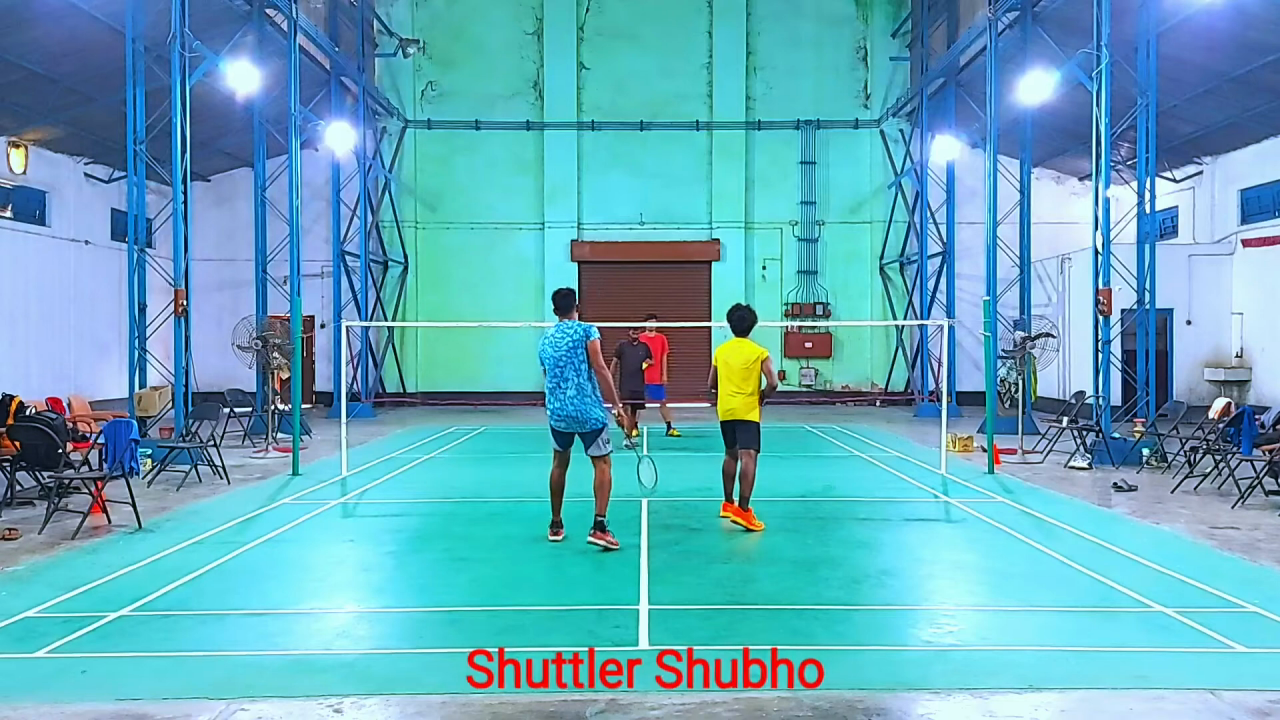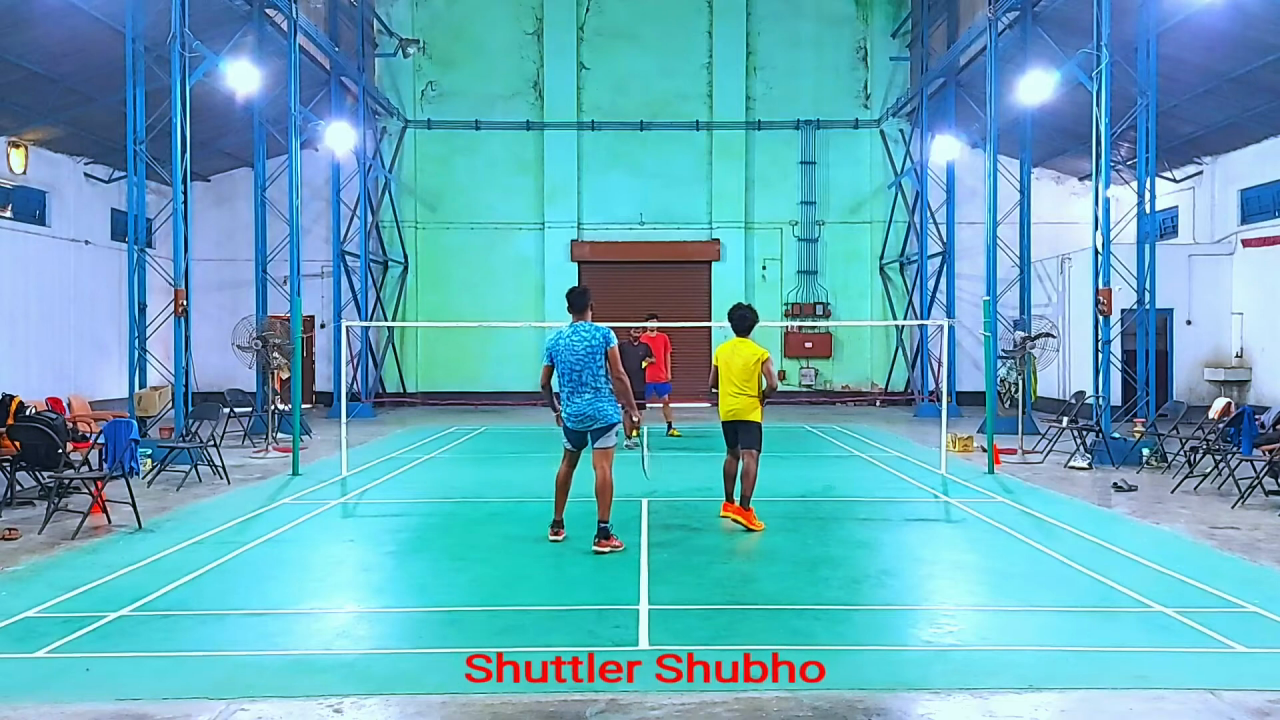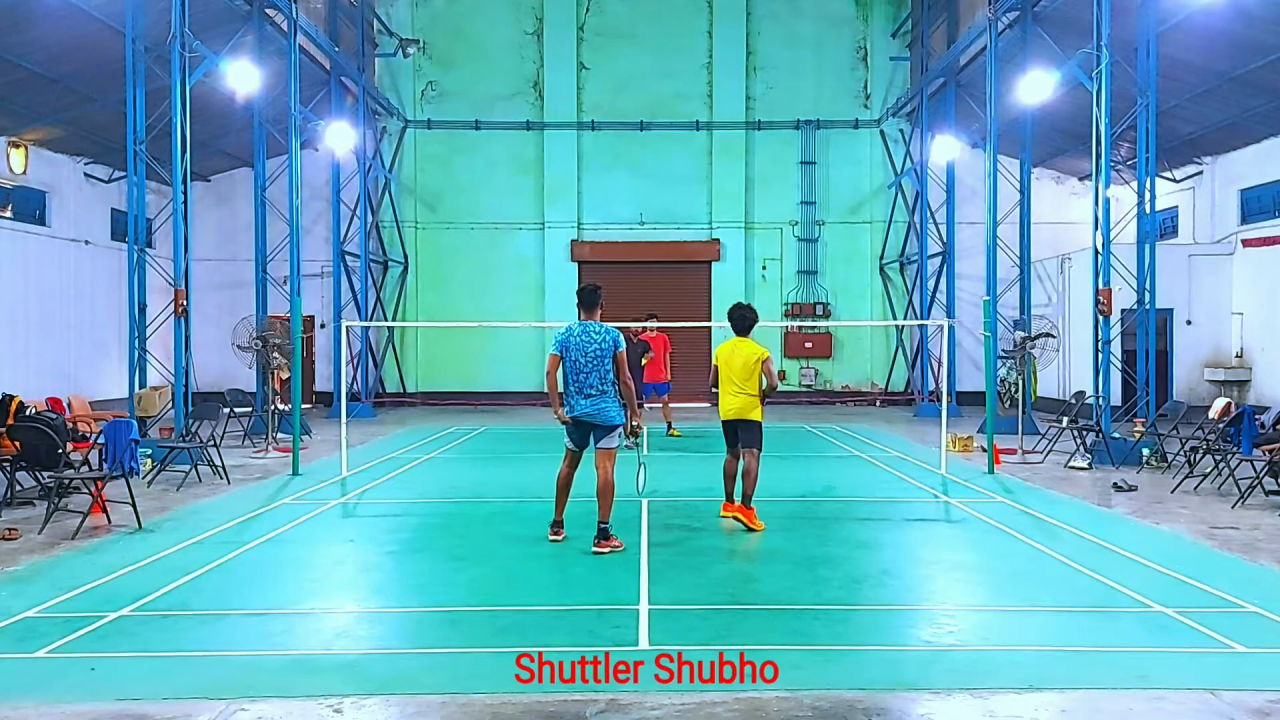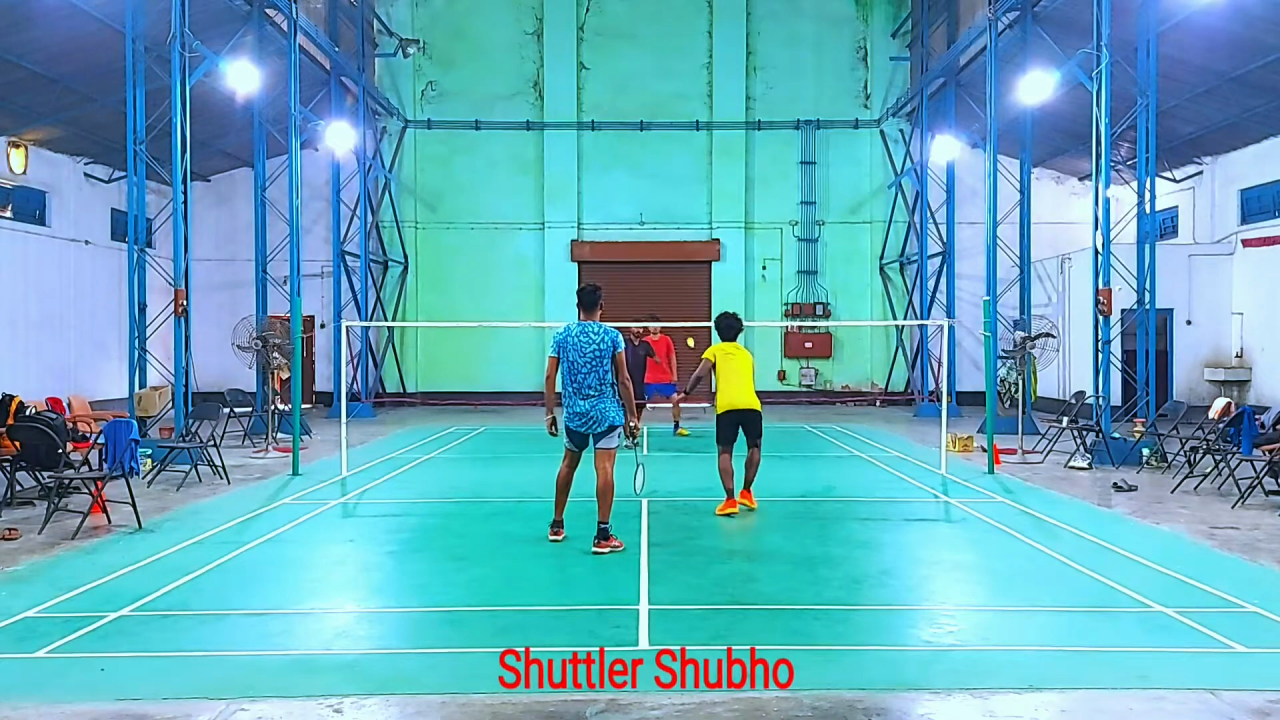
dt=0.7s
person 1, frame 1
left shoulder: (545, 340)
right shoulder: (586, 330)
right elbow: (599, 368)
right wrist: (616, 405)
left hip: (557, 412)
right hip: (589, 410)
left knee: (559, 465)
right knee: (602, 465)
left ankle: (556, 525)
right ankle: (599, 527)
person 1, frame 2
left shoulder: (555, 340)
right shoulder: (604, 334)
left elbow: (544, 382)
right elbow: (618, 375)
left wrist: (555, 408)
right wrist: (632, 408)
left hip: (572, 413)
right hip: (603, 411)
left knee: (567, 465)
right knee: (603, 469)
left ankle: (557, 525)
right ankle: (603, 535)
person 1, frame 3
left shoulder: (564, 335)
right shoulder: (613, 336)
left elbow: (551, 372)
right elbow: (625, 379)
left wrist: (557, 408)
right wrist: (633, 414)
left hip: (575, 413)
right hip: (608, 412)
left knee: (568, 465)
right knee: (605, 469)
left ankle: (557, 525)
right ankle: (602, 535)
person 1, frame 4
left shoulder: (562, 336)
right shoulder: (612, 336)
left elbow: (550, 377)
right elbow: (623, 380)
left wrist: (550, 413)
right wrist: (632, 416)
left hip: (574, 413)
right hip: (606, 413)
left knee: (568, 465)
right knee: (604, 469)
left ankle: (556, 525)
right ankle: (603, 535)
person 2, frame 1
left shoulder: (720, 351)
right shoulder: (759, 352)
left elbow: (712, 384)
right elbow: (772, 383)
right wrist: (761, 397)
left hip: (725, 411)
right hip: (747, 411)
left knee: (731, 455)
right knee: (748, 457)
left ankle: (728, 504)
right ankle: (743, 510)
person 2, frame 2
left shoulder: (721, 350)
right shoulder: (760, 353)
left elbow: (713, 384)
right elbow: (773, 385)
right wrist: (762, 397)
left hip: (727, 412)
right hip: (749, 412)
left knee: (732, 454)
right knee: (750, 457)
left ankle: (729, 504)
right ankle: (744, 509)
person 2, frame 3
left shoulder: (721, 350)
right shoulder: (760, 352)
left elbow: (713, 382)
right elbow: (773, 384)
right wrist: (762, 396)
left hip: (727, 411)
right hip: (749, 411)
left knee: (732, 454)
right knee: (751, 456)
left ankle: (729, 504)
right ankle: (746, 508)
person 2, frame 4
left shoulder: (714, 351)
right shoulder: (747, 354)
left elbow: (700, 373)
left wrist: (686, 392)
left hip: (728, 407)
right hip: (752, 405)
left knee: (725, 452)
right knee: (754, 448)
left ankle: (731, 500)
right ankle: (746, 492)
